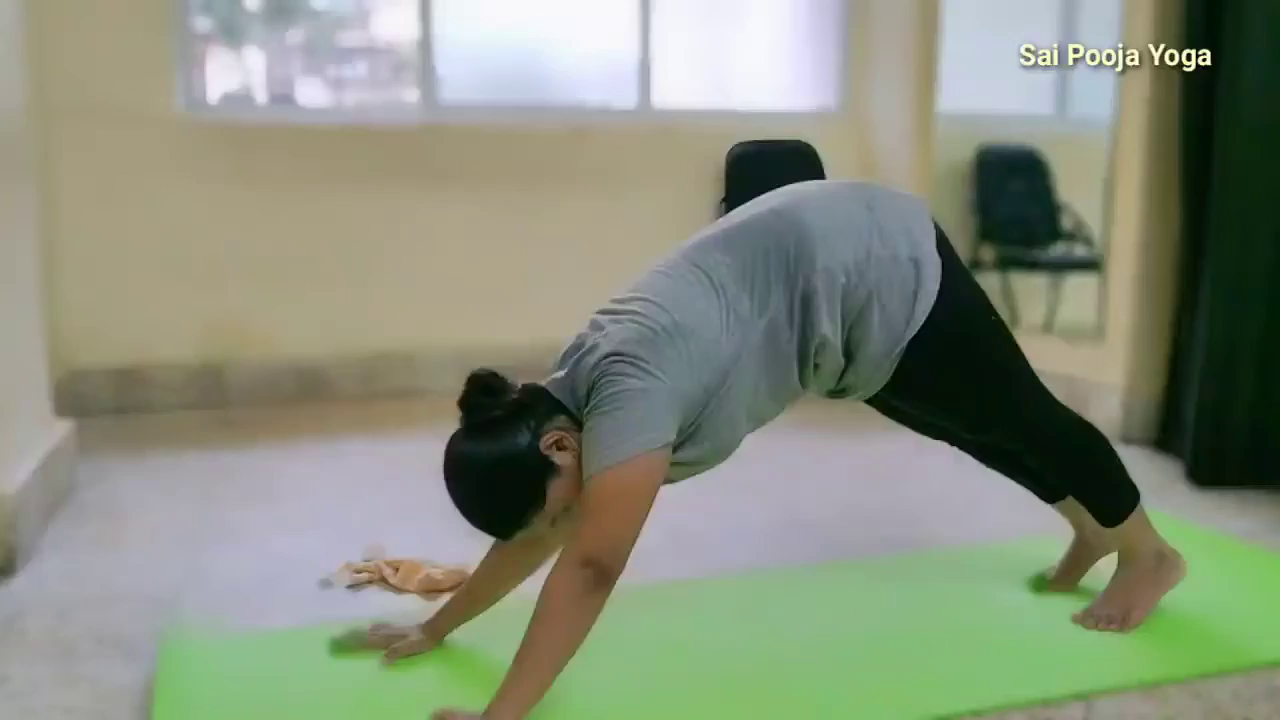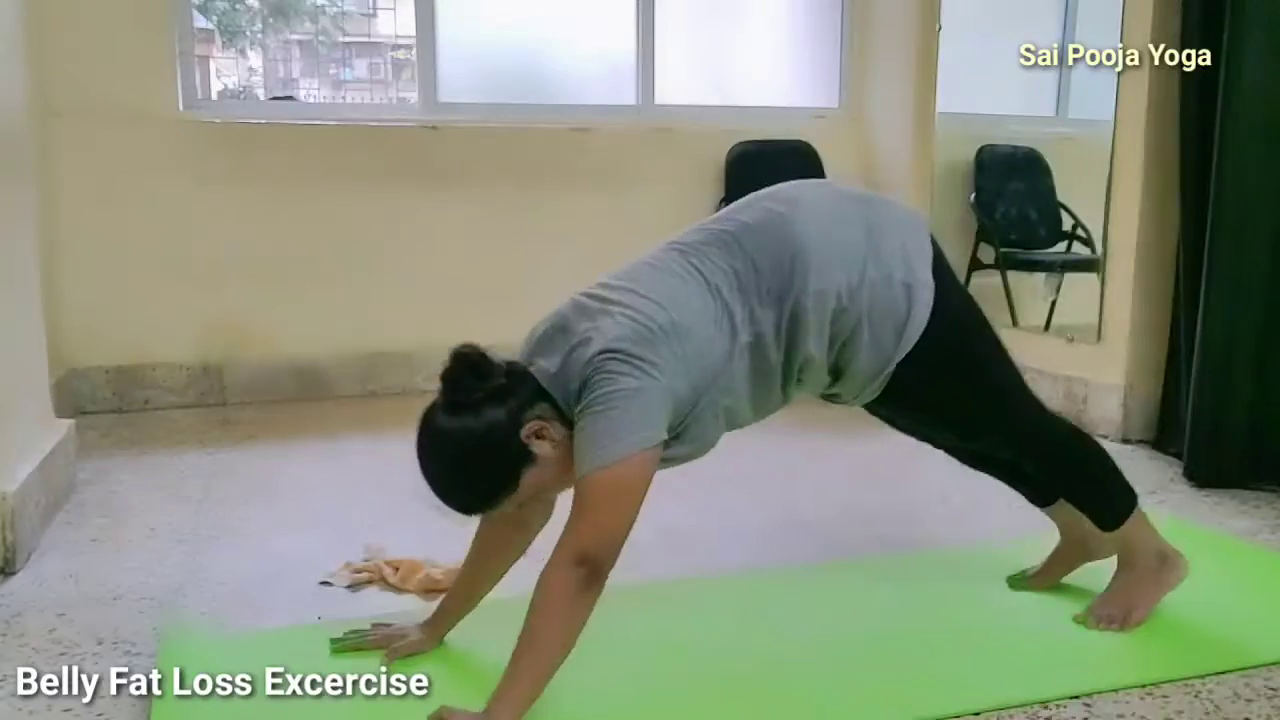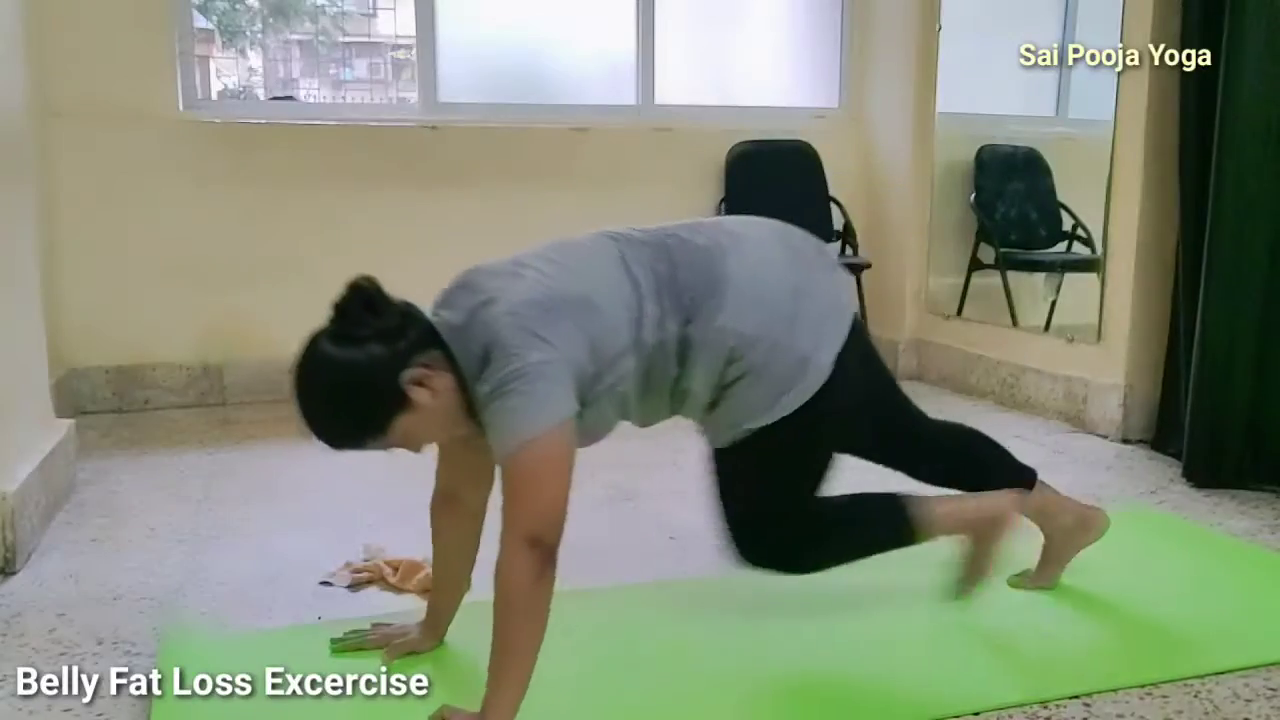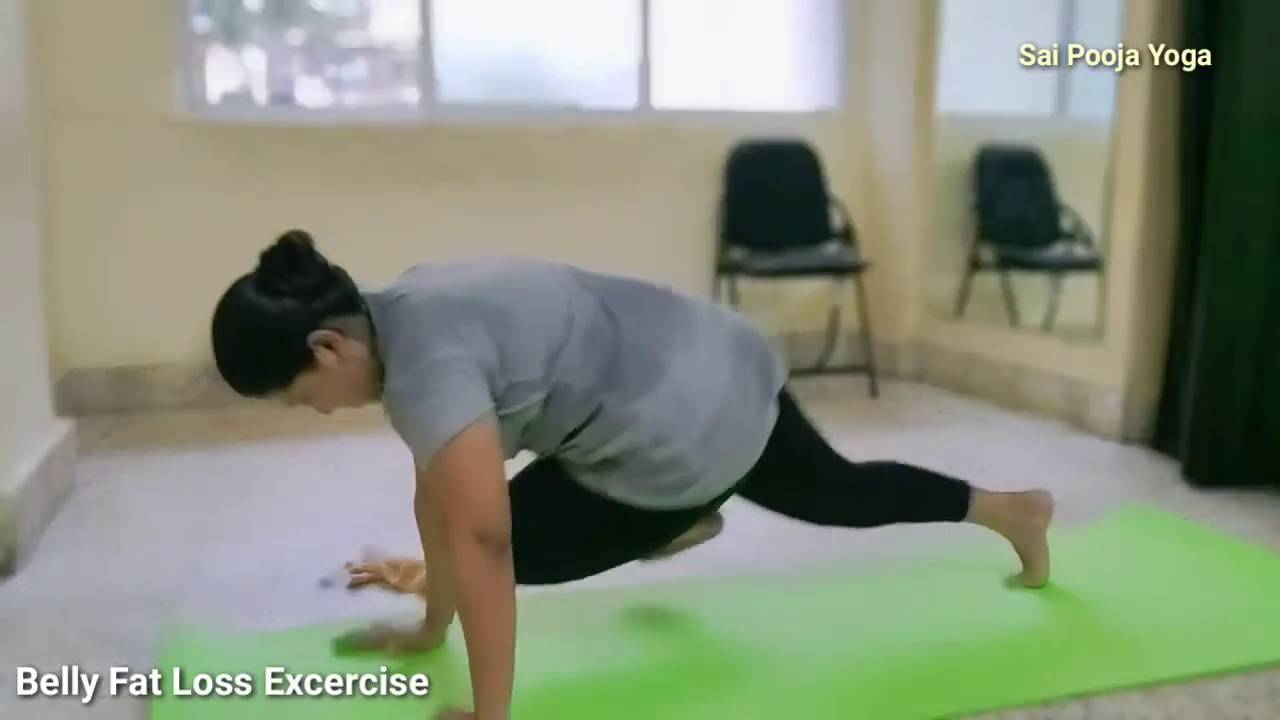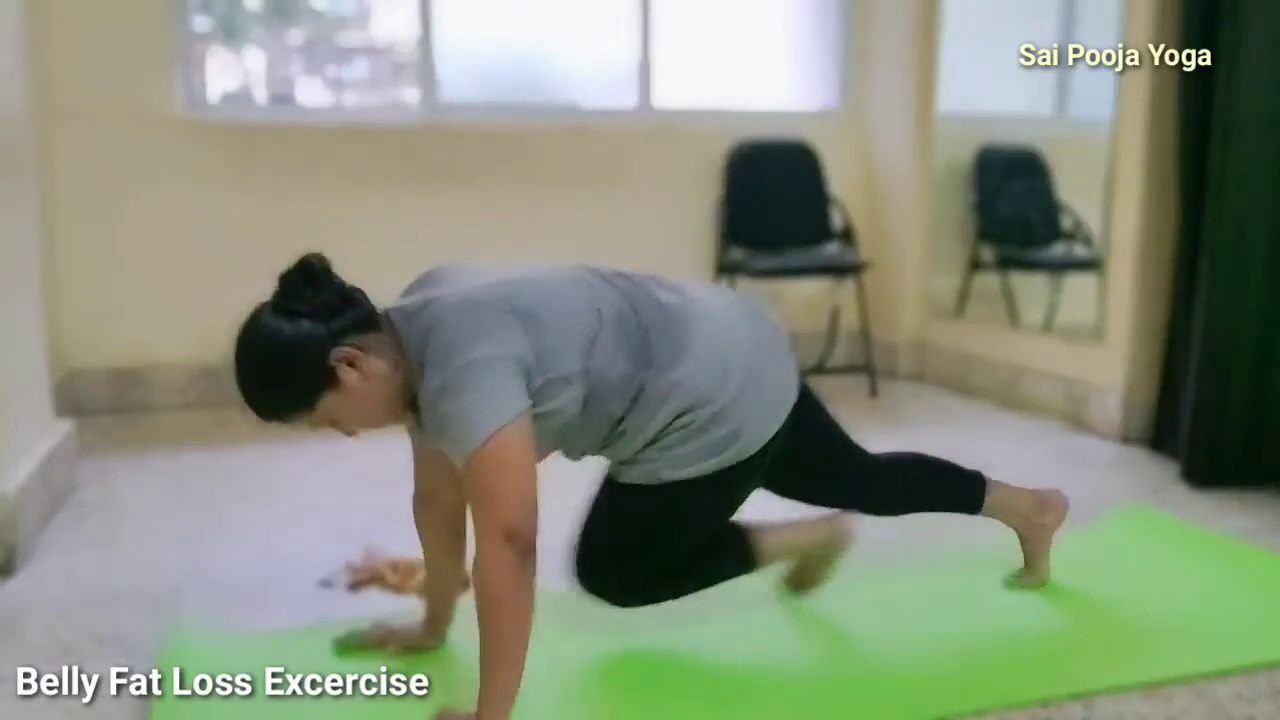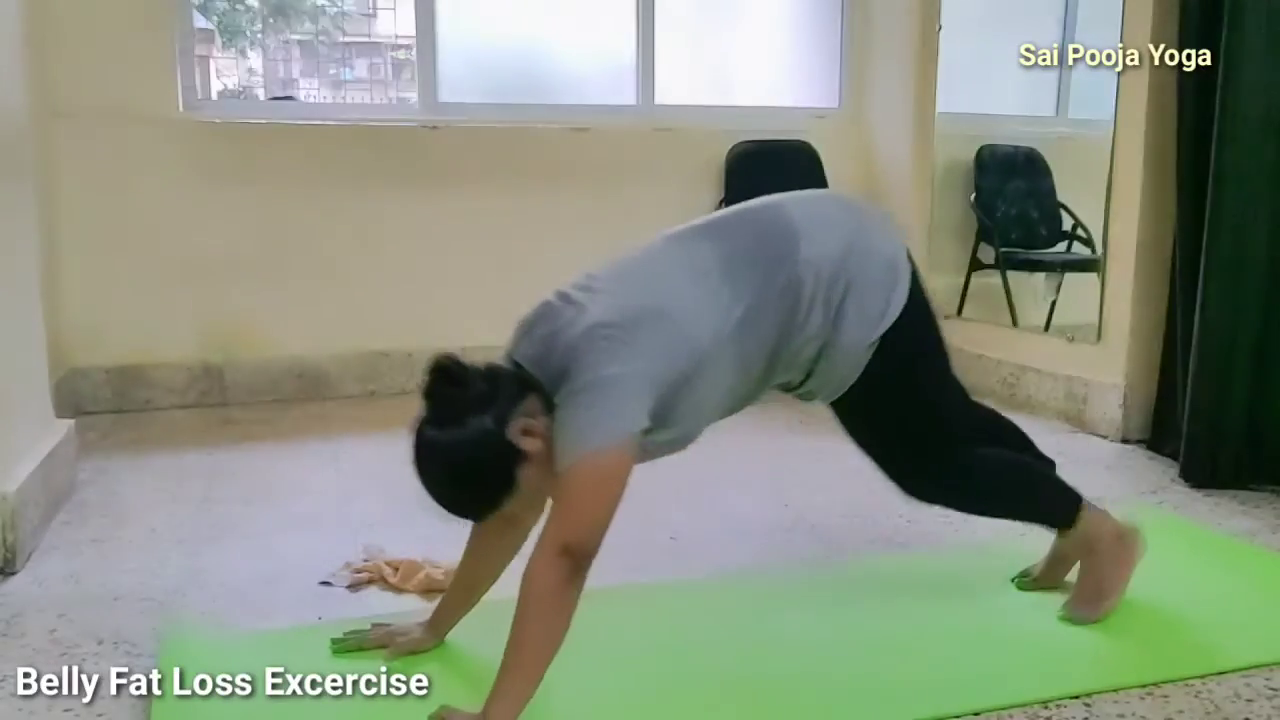
dt=0.4s
person 1, frame 1
left shoulder: (628, 396)
right shoulder: (562, 404)
left elbow: (589, 568)
right elbow: (538, 535)
right wrist: (436, 627)
left hip: (881, 269)
right hip: (823, 250)
left knee: (1019, 415)
right knee: (966, 423)
left ankle: (1149, 555)
right ankle: (1095, 527)
person 1, frame 2
left shoulder: (615, 387)
right shoulder: (534, 379)
left elbow: (583, 561)
right elbow: (514, 518)
right wrist: (434, 626)
left hip: (867, 280)
right hip: (815, 245)
left knee: (1006, 422)
right knee: (966, 428)
left ankle: (1150, 554)
right ankle: (1081, 533)
person 1, frame 3
left shoulder: (515, 366)
right shoulder: (450, 336)
left elbow: (530, 545)
right elbow: (459, 493)
right wrist: (433, 625)
left hip: (773, 336)
right hip: (778, 284)
left knee: (768, 537)
right knee: (901, 436)
left ankle: (978, 512)
right ankle: (1066, 514)
person 1, frame 4
left shoulder: (423, 364)
right shoulder: (408, 310)
left elbow: (481, 544)
right elbow: (438, 488)
right wrist: (434, 624)
left hip: (683, 433)
right hip: (718, 365)
left knee: (513, 533)
right knee: (835, 494)
left ankle: (663, 529)
right ankle: (1015, 510)
person 1, frame 5
left shoulder: (461, 367)
right shoulder: (408, 338)
left elbow: (508, 544)
right elbow: (439, 495)
right wrist: (432, 623)
left hip: (716, 396)
right hip: (727, 354)
left knee: (617, 571)
right knee: (845, 475)
left ankle: (798, 539)
right ankle: (1033, 506)
person 1, frame 6
left shoulder: (599, 386)
right shoulder: (524, 383)
left elbow: (563, 558)
right elbow: (507, 510)
right wrist: (434, 625)
left hip: (847, 281)
right hip: (798, 261)
left knee: (935, 462)
right knee: (946, 424)
left ankle: (1106, 536)
right ankle: (1071, 532)
